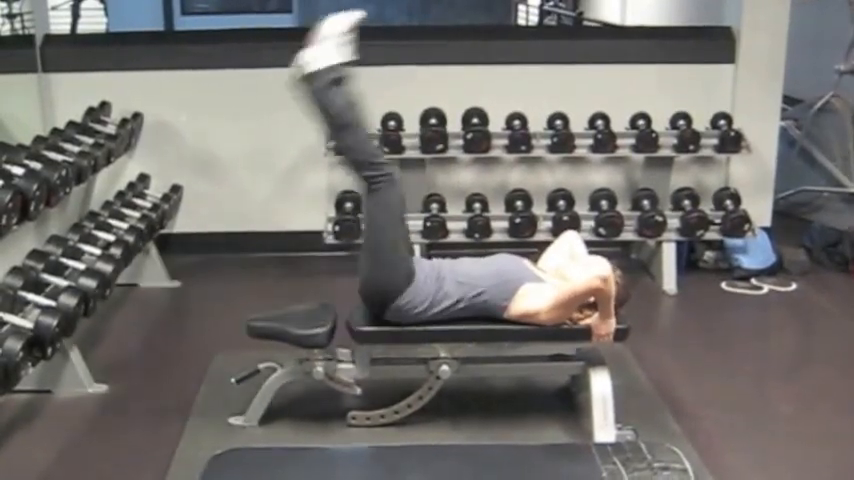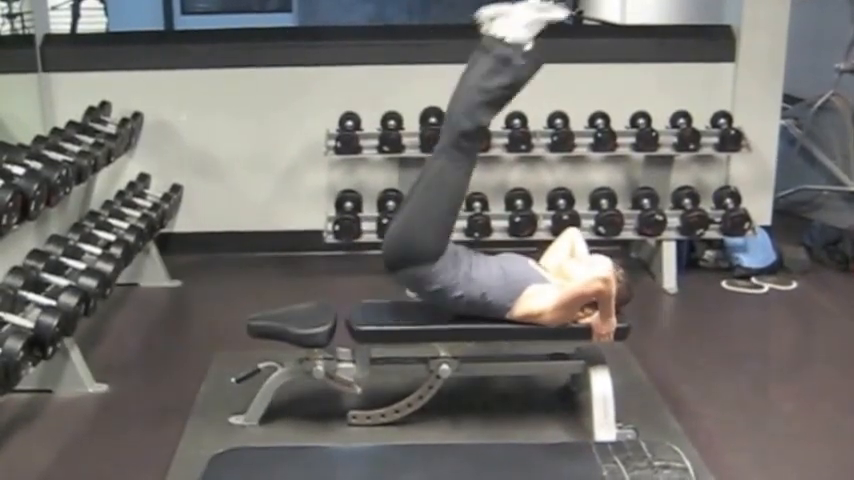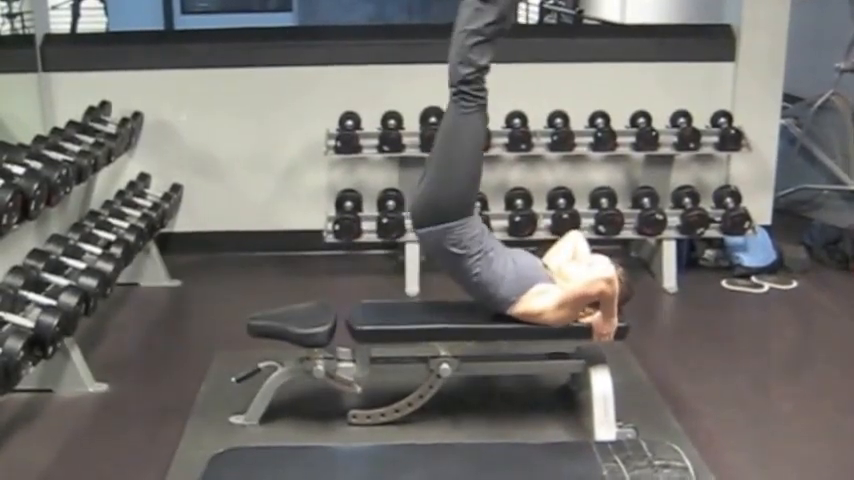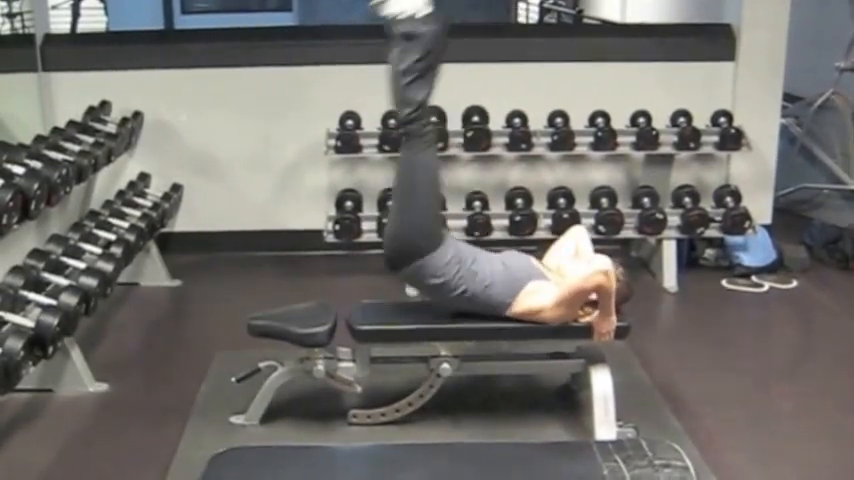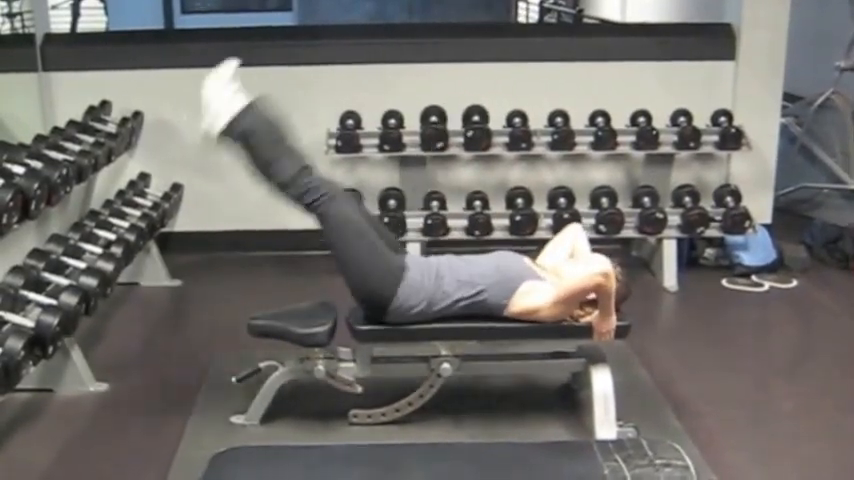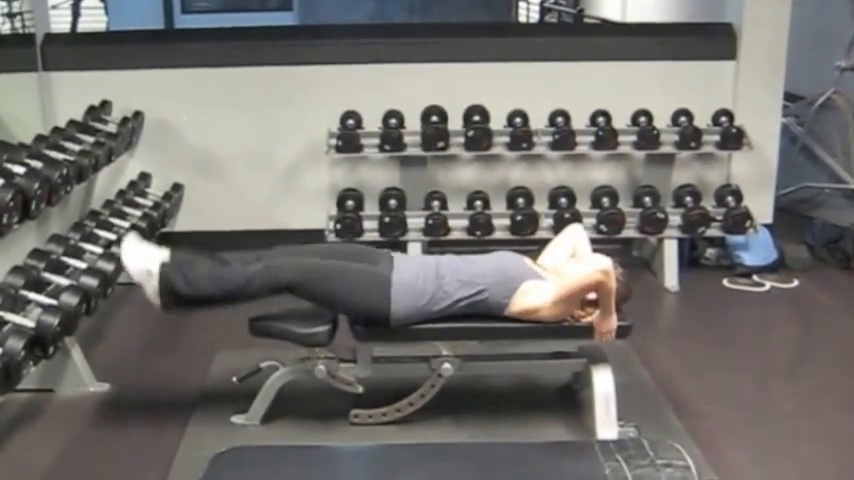
dt=0.3s
person 1, frame 1
left shoulder: (546, 306)
right shoulder: (544, 282)
left elbow: (599, 275)
right elbow: (572, 237)
left wrist: (606, 320)
left hip: (402, 296)
right hip: (413, 288)
left knee: (383, 180)
left ankle: (325, 72)
right ankle: (325, 72)
person 1, frame 2
left shoulder: (550, 306)
right shoulder: (546, 278)
left elbow: (600, 277)
right elbow: (571, 233)
left wrist: (605, 318)
left hip: (417, 260)
right hip: (426, 260)
left knee: (460, 141)
person 1, frame 3
left shoulder: (552, 307)
right shoulder: (550, 280)
left elbow: (605, 279)
right elbow: (574, 236)
left wrist: (607, 318)
left hip: (445, 224)
right hip: (449, 227)
person 1, frame 4
left shoulder: (551, 304)
right shoulder: (547, 278)
left elbow: (601, 273)
right elbow: (576, 232)
left wrist: (605, 318)
left hip: (421, 256)
right hip: (430, 257)
left knee: (417, 132)
person 1, frame 5
left shoulder: (546, 303)
right shoulder: (545, 272)
left elbow: (599, 276)
right elbow: (574, 232)
left wrist: (607, 322)
left hip: (404, 293)
right hip: (412, 276)
left knee: (326, 199)
right knee: (336, 203)
left ankle: (233, 118)
right ankle: (237, 117)
person 1, frame 6
left shoulder: (547, 303)
right shoulder: (545, 276)
left elbow: (600, 272)
right elbow: (574, 230)
left wrist: (606, 317)
right wrist: (590, 261)
left hip: (400, 297)
right hip: (405, 271)
left knee: (284, 272)
right knee: (296, 255)
left ankle: (166, 278)
right ankle: (171, 271)
